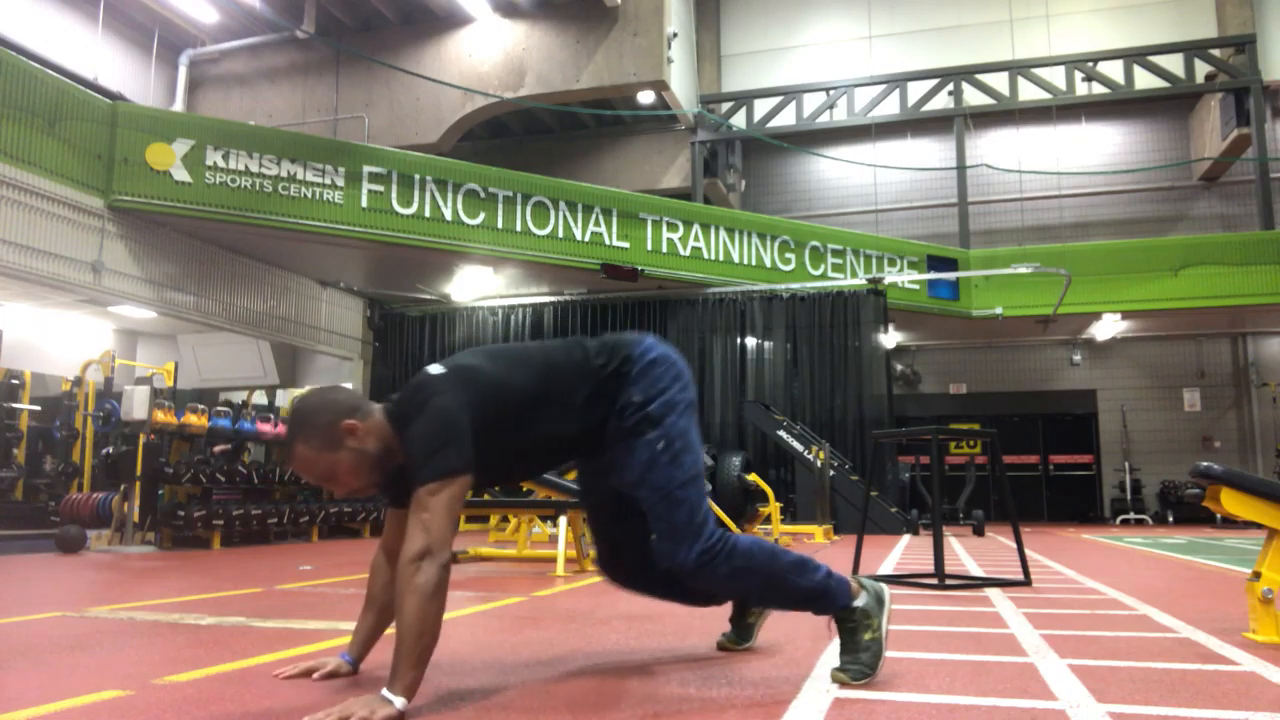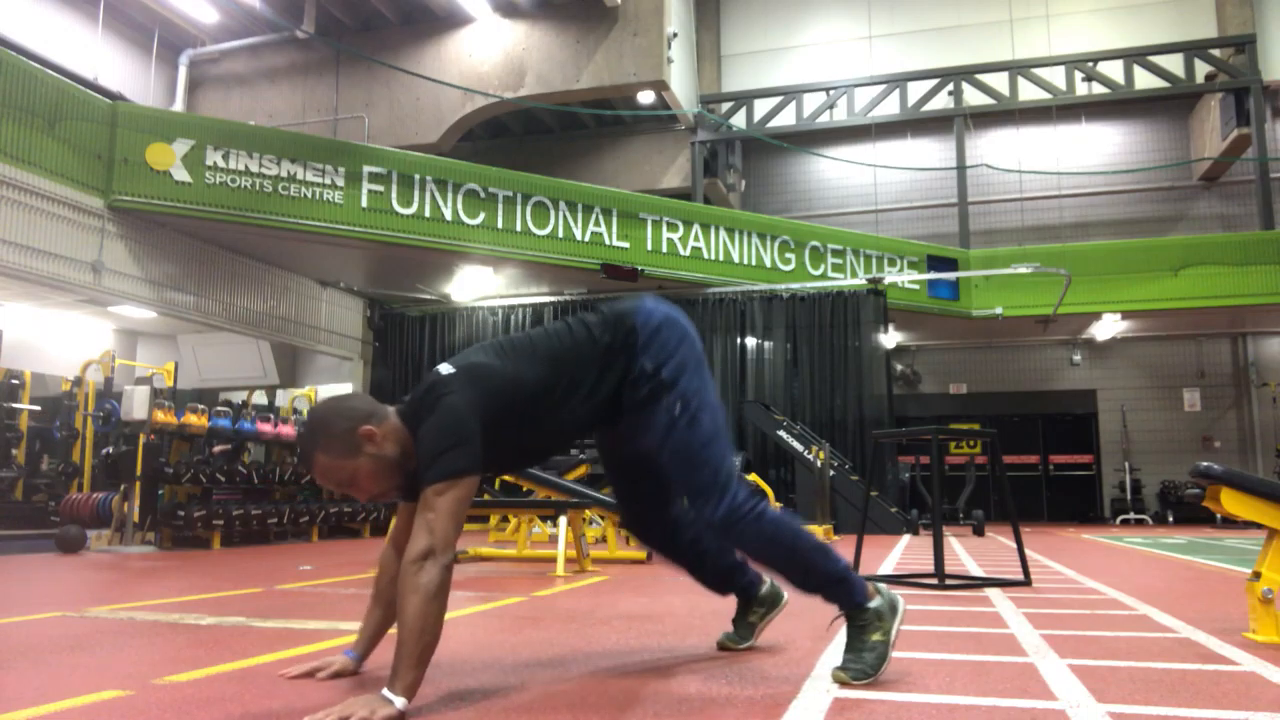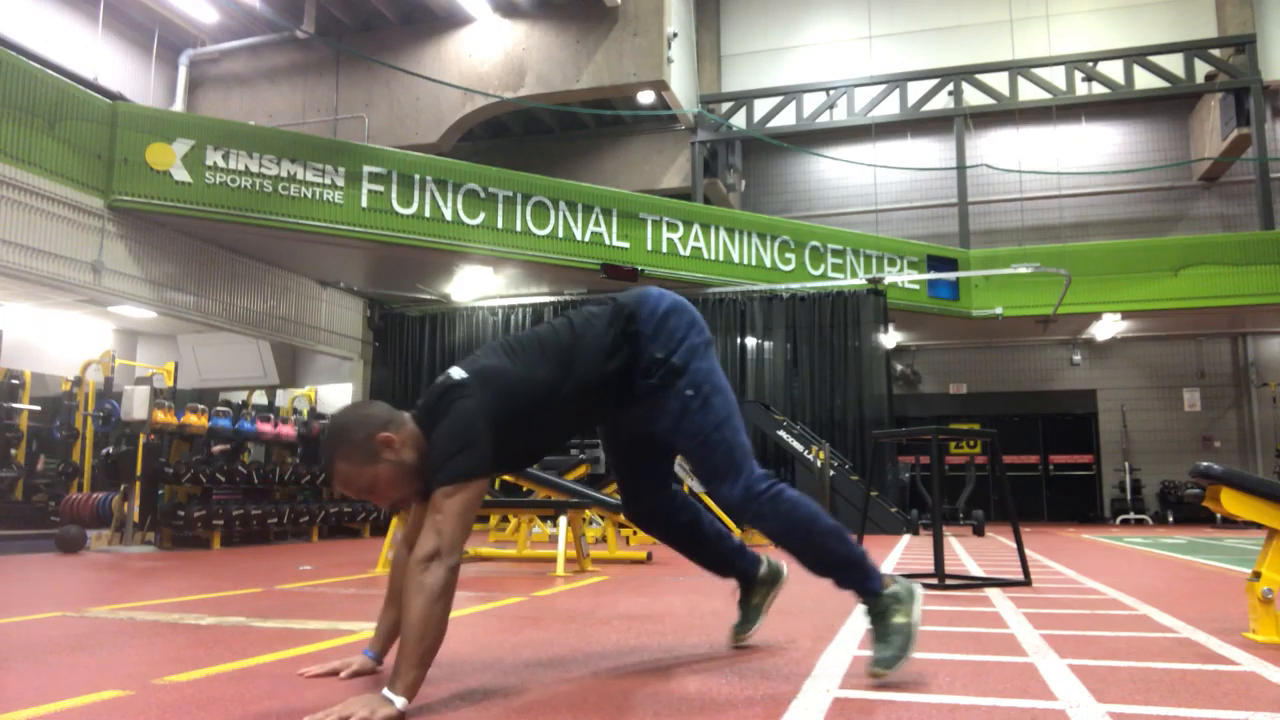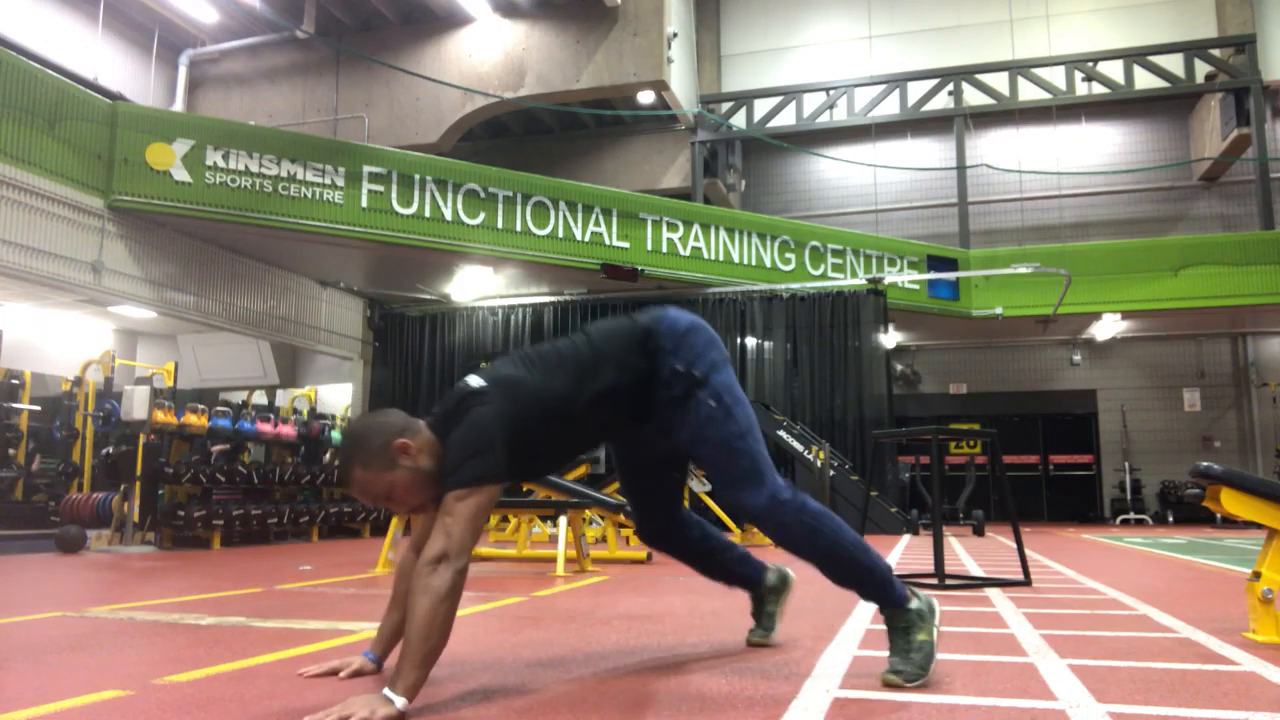
dt=0.1s
person 1, frame 1
left shoulder: (434, 419)
right shoulder: (403, 444)
left elbow: (426, 560)
right elbow: (393, 556)
right wrist: (352, 655)
left hip: (638, 384)
right hip: (604, 423)
left knee: (692, 549)
right knee: (627, 563)
left ankle: (854, 600)
right ankle: (746, 598)
person 1, frame 2
left shoulder: (448, 419)
right shoulder: (415, 434)
left elbow: (430, 559)
right elbow: (401, 550)
right wrist: (357, 653)
left hip: (651, 350)
right hip: (617, 385)
left knee: (721, 509)
right knee: (651, 519)
left ankle: (867, 605)
right ankle: (755, 594)
person 1, frame 3
left shoulder: (460, 423)
right shoulder: (432, 435)
left elbow: (437, 560)
right elbow: (413, 549)
right wrist: (374, 653)
left hip: (655, 339)
right hip: (628, 373)
left knee: (740, 488)
right knee: (648, 503)
left ankle: (883, 594)
right ankle: (754, 576)
person 1, frame 4
left shoulder: (473, 432)
right shoulder: (439, 440)
left elbow: (445, 564)
right elbow: (420, 554)
right wrist: (374, 654)
left hip: (672, 361)
right hip: (638, 398)
left knee: (758, 498)
right knee: (659, 524)
left ankle: (906, 609)
right ankle: (763, 585)
